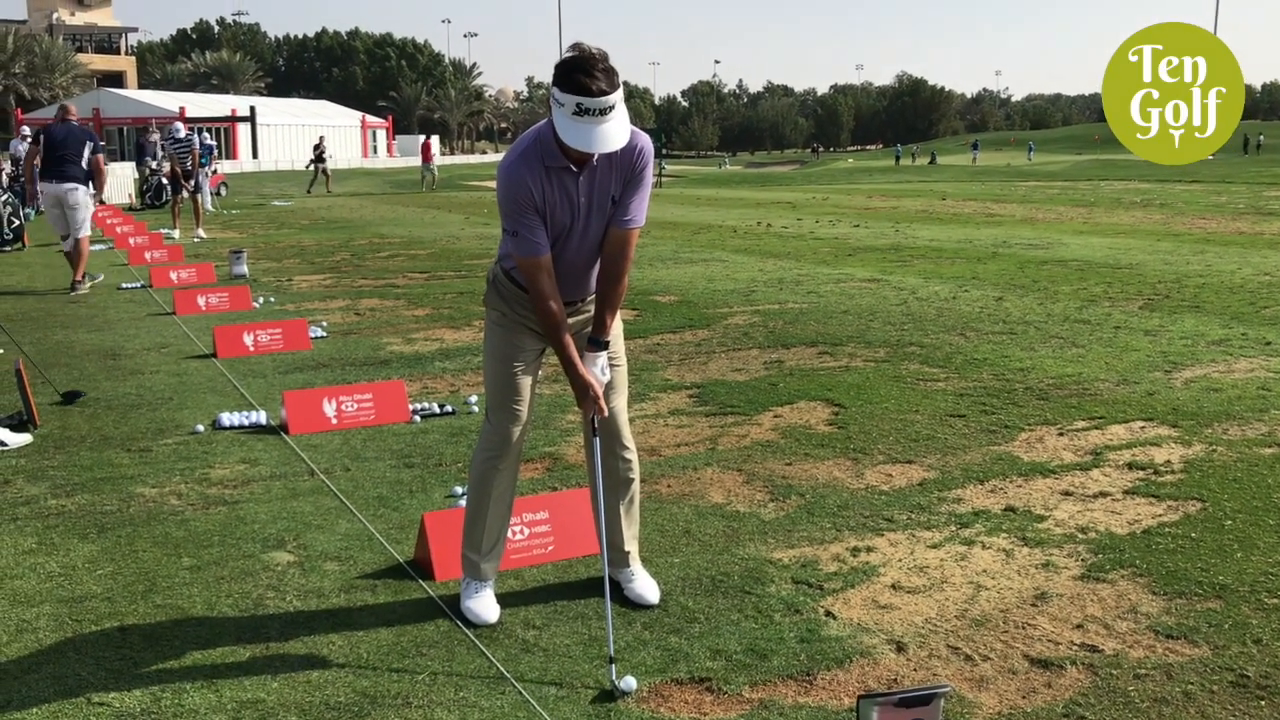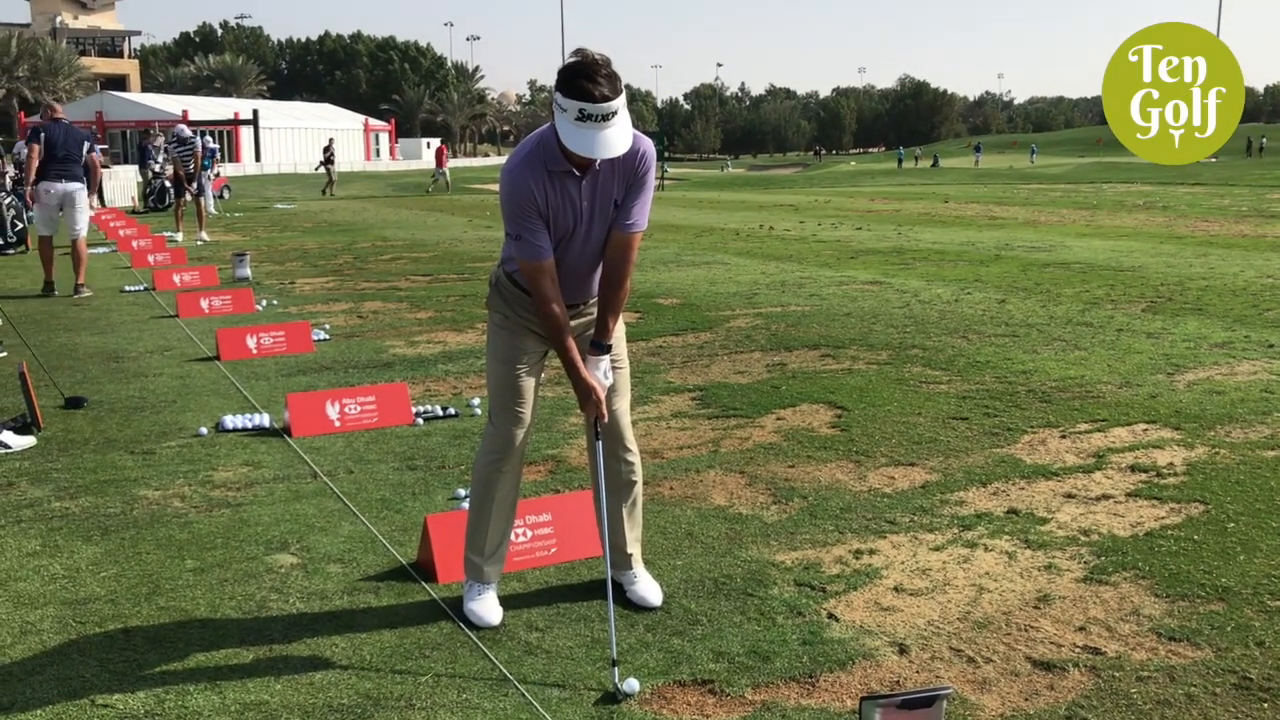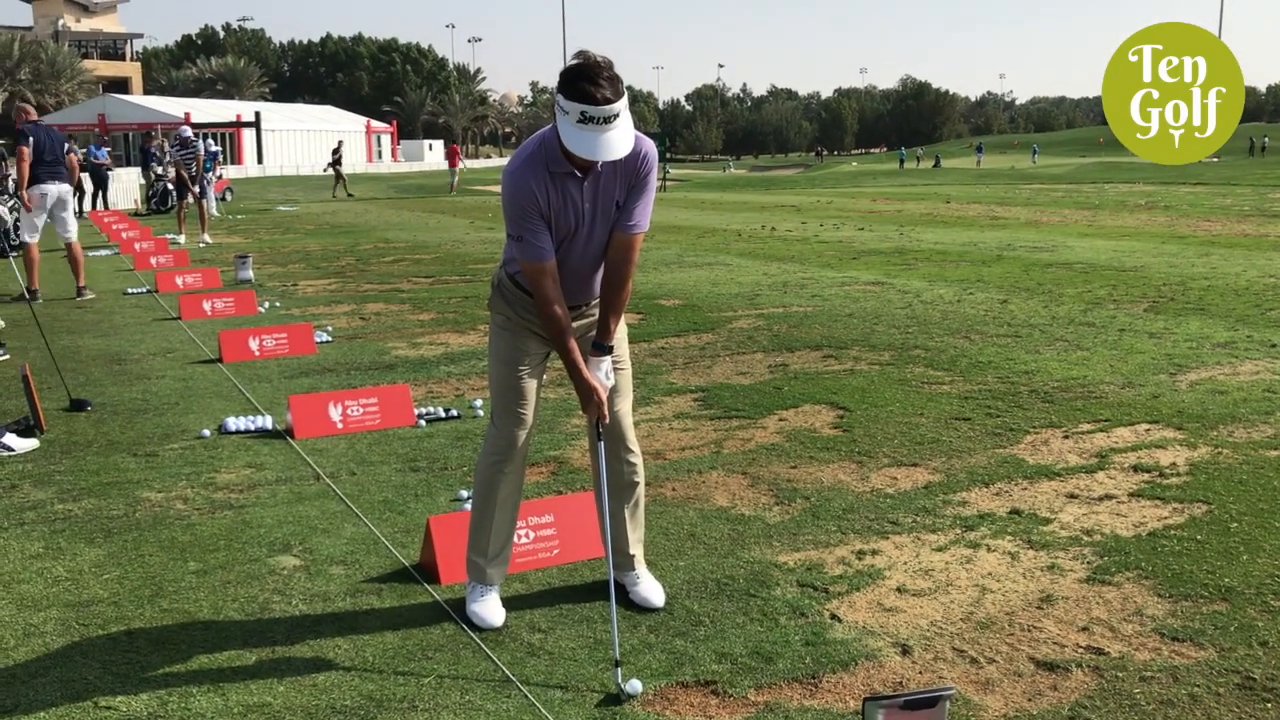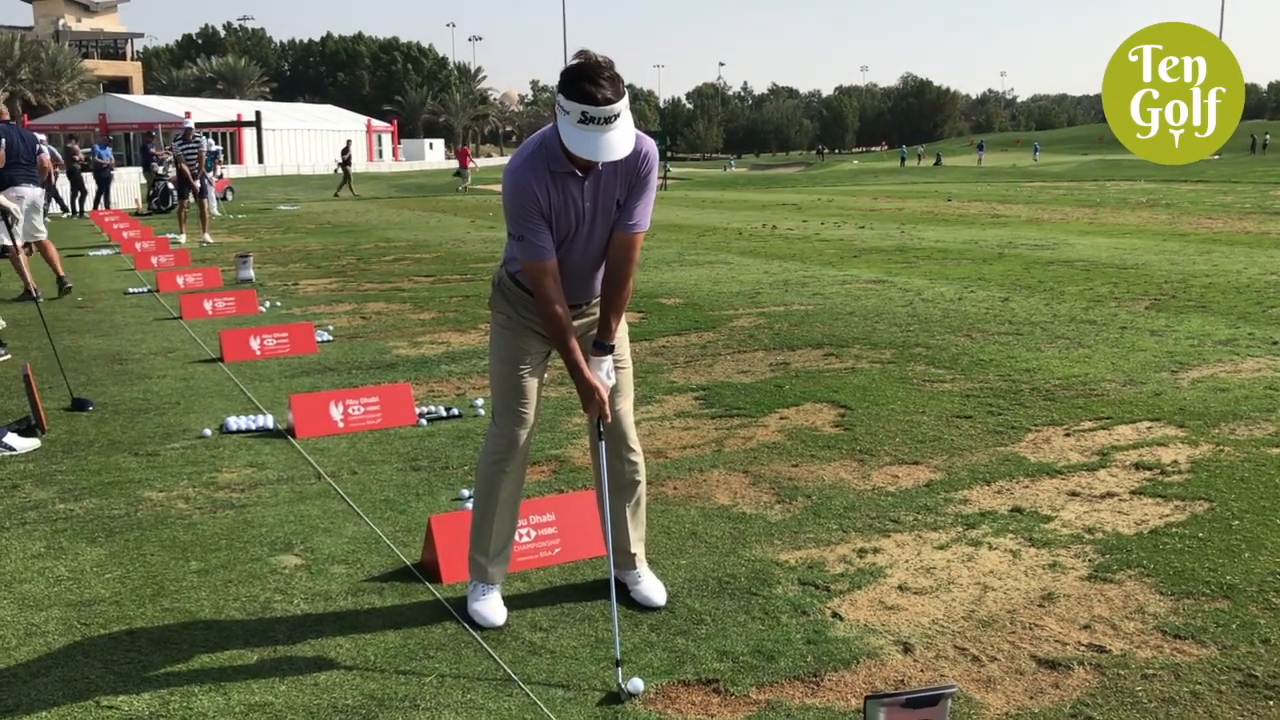
dt=0.3s
person 1, frame 1
left shoulder: (635, 150)
right shoulder: (520, 169)
left elbow: (617, 255)
right elbow: (540, 282)
left wrist: (599, 345)
right wrist: (575, 370)
left hip: (594, 302)
right hip: (520, 304)
left knee: (615, 433)
right knee: (503, 435)
left ankle: (624, 559)
right ankle: (478, 575)
person 1, frame 2
left shoulder: (637, 154)
right shoulder: (523, 173)
left elbow: (620, 259)
right elbow: (543, 287)
left wrist: (602, 348)
right wrist: (577, 373)
left hip: (596, 304)
right hip: (523, 307)
left knee: (618, 435)
right knee: (506, 437)
left ankle: (627, 562)
right ankle: (481, 577)
person 1, frame 3
left shoulder: (639, 156)
right shoulder: (524, 174)
left elbow: (621, 260)
right elbow: (545, 289)
left wrist: (604, 349)
right wrist: (580, 374)
left hip: (598, 305)
right hip: (525, 308)
left knee: (620, 436)
right knee: (508, 439)
left ankle: (630, 563)
right ankle: (484, 579)
person 1, frame 4
left shoulder: (640, 155)
right shoulder: (525, 174)
left elbow: (622, 260)
right elbow: (545, 288)
left wrist: (604, 348)
right wrist: (581, 373)
left hip: (598, 304)
right hip: (525, 307)
left knee: (621, 435)
right knee: (509, 437)
left ankle: (631, 562)
right ankle: (485, 577)
person 2, frame 1
left shoulder: (45, 131)
right shoulder: (89, 134)
left elbow: (29, 158)
right elbow: (100, 167)
left wrist: (30, 185)
right wrist: (99, 193)
left hip: (48, 186)
right hip: (75, 187)
left knee: (65, 235)
right knee: (81, 235)
left ankle: (81, 275)
right ankle: (78, 281)
person 2, frame 2
left shoulder: (40, 129)
right shoulder: (82, 134)
left elbow: (32, 157)
right elbow: (95, 165)
left wrist: (29, 186)
right wrist: (92, 192)
left hip: (48, 185)
right hip: (76, 186)
left knee: (45, 235)
right knee: (78, 237)
left ankle: (49, 283)
right ankle: (80, 285)
person 2, frame 3
left shoulder: (23, 131)
right shoulder: (57, 134)
left elbow: (23, 160)
right elbow: (74, 166)
left wrist: (21, 191)
left hip: (39, 189)
right hip: (63, 187)
left knee: (30, 240)
right knee: (71, 239)
left ankle: (33, 290)
right ankle: (81, 287)
person 2, frame 4
right shoulder: (28, 135)
right elbow: (46, 166)
right hip: (36, 189)
right knee: (40, 238)
left ankle: (31, 289)
right ankle: (62, 277)
